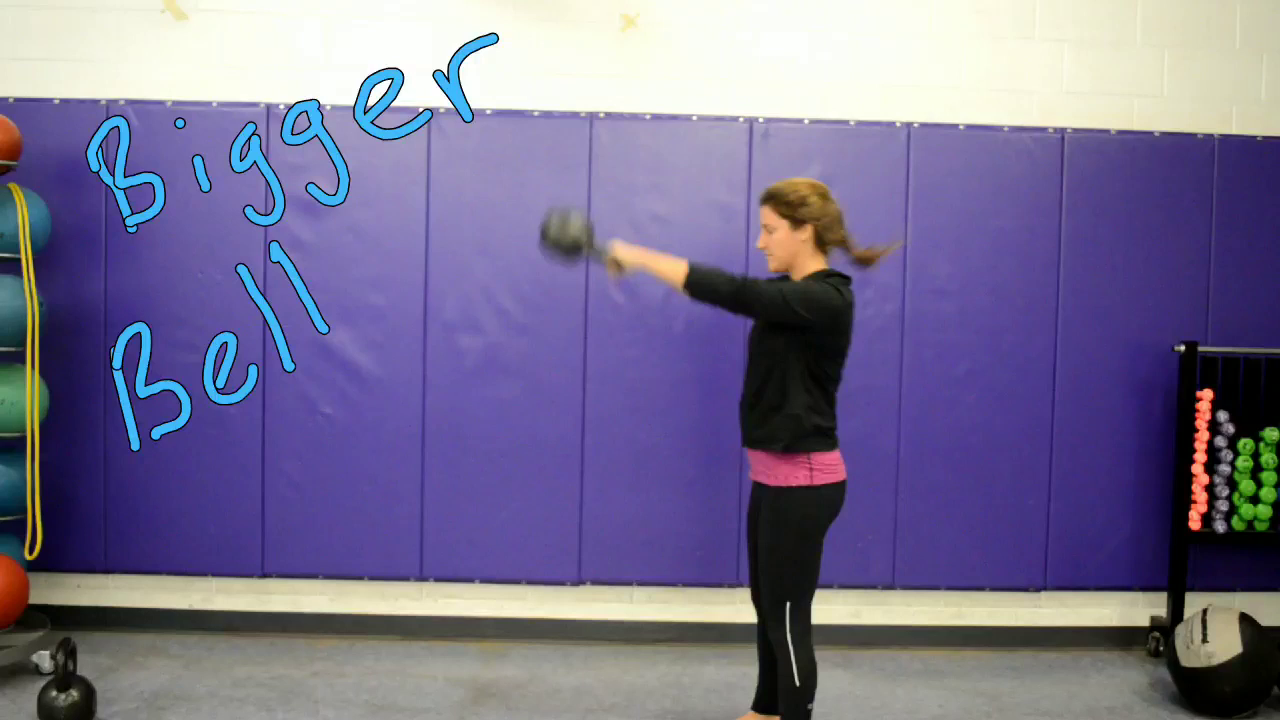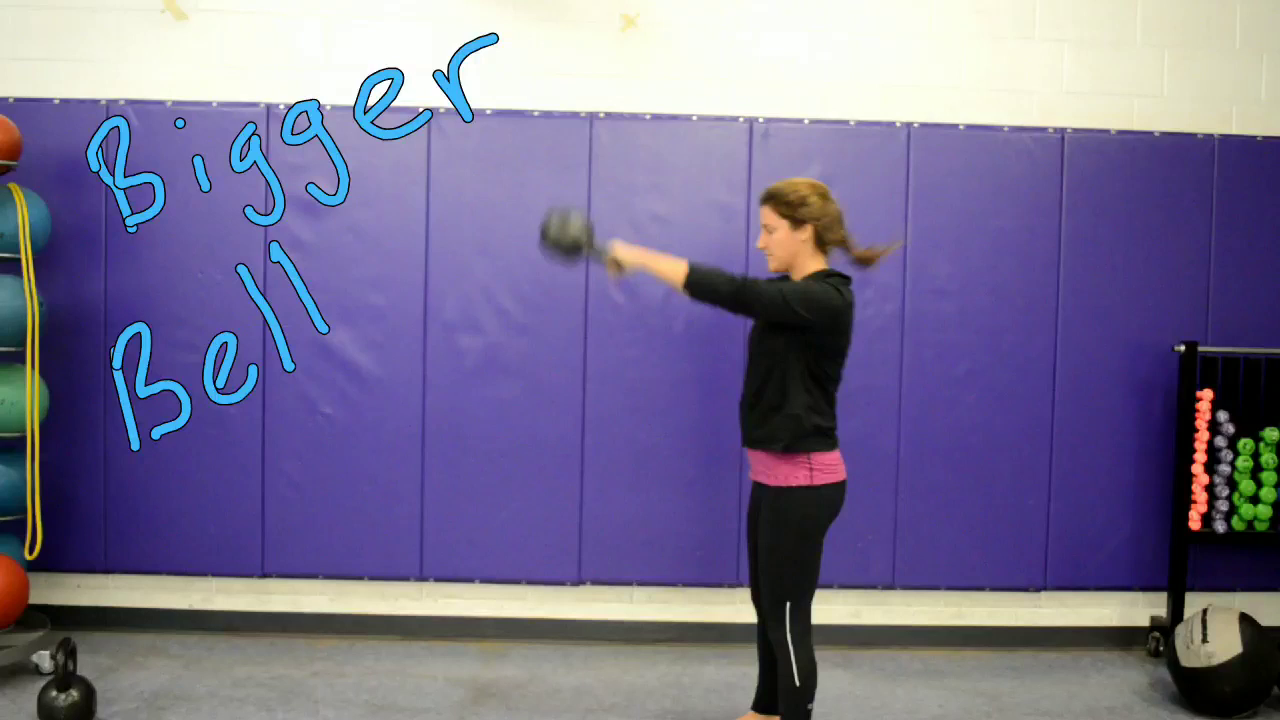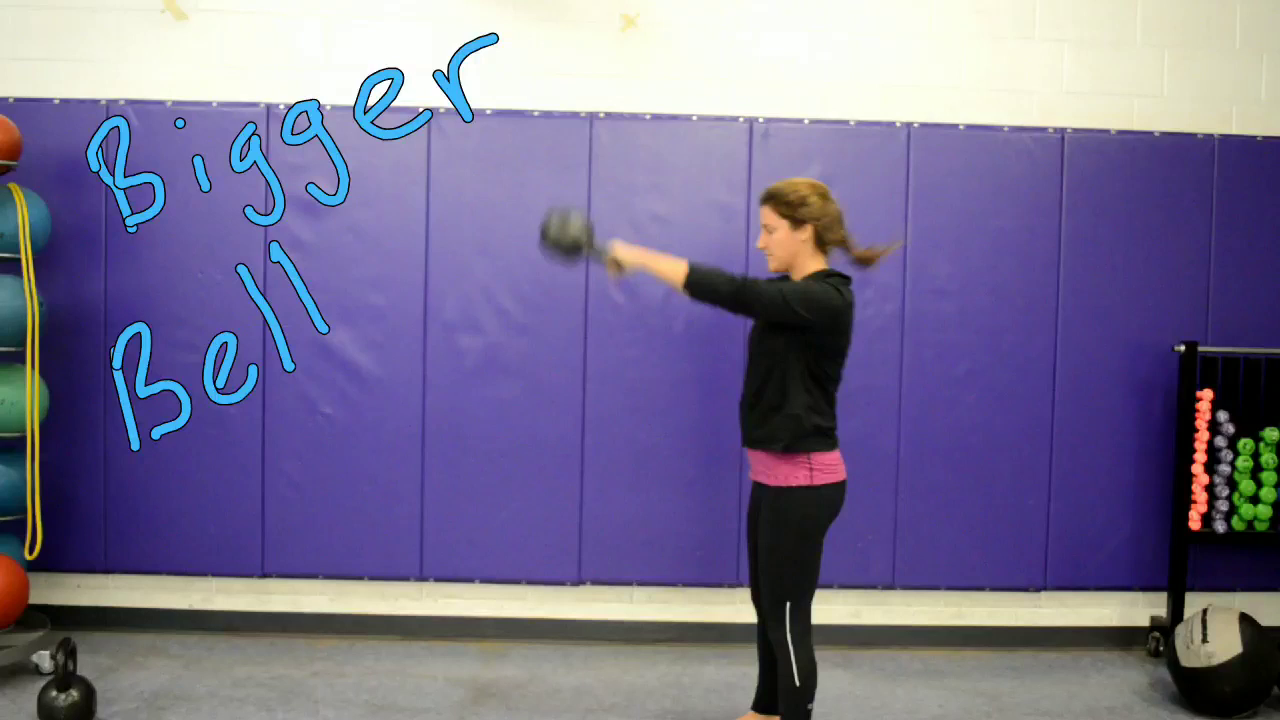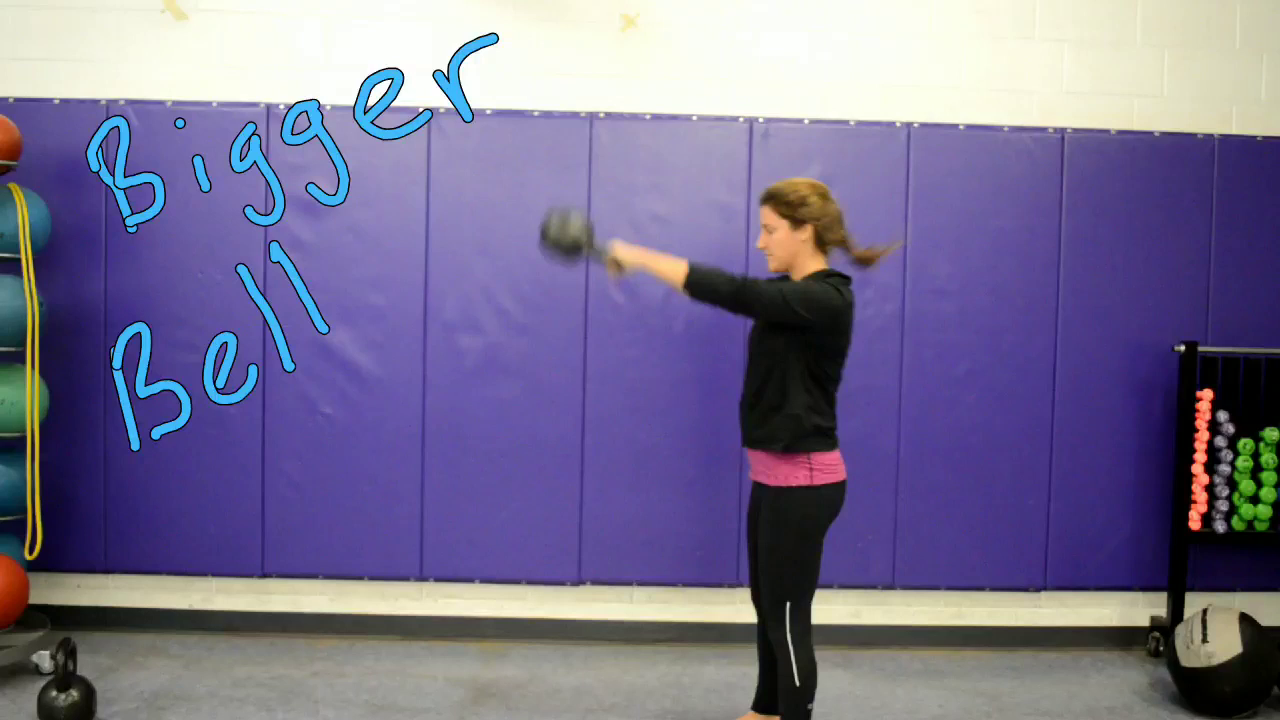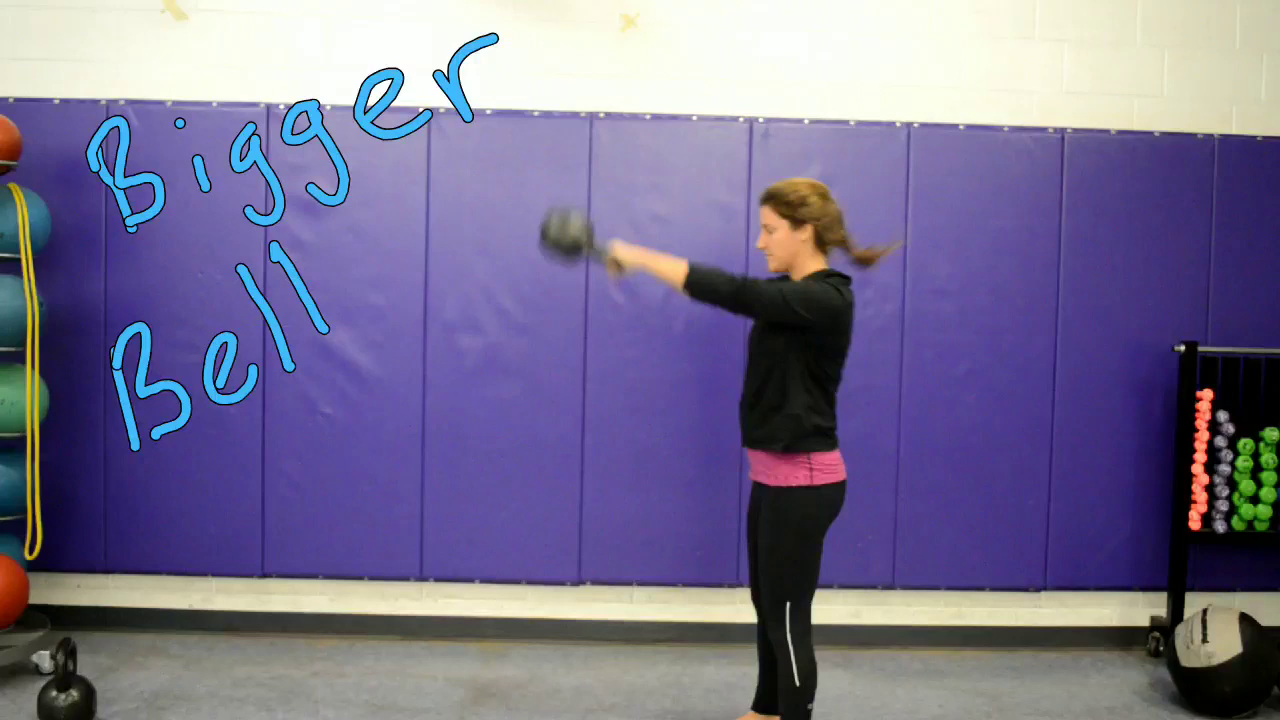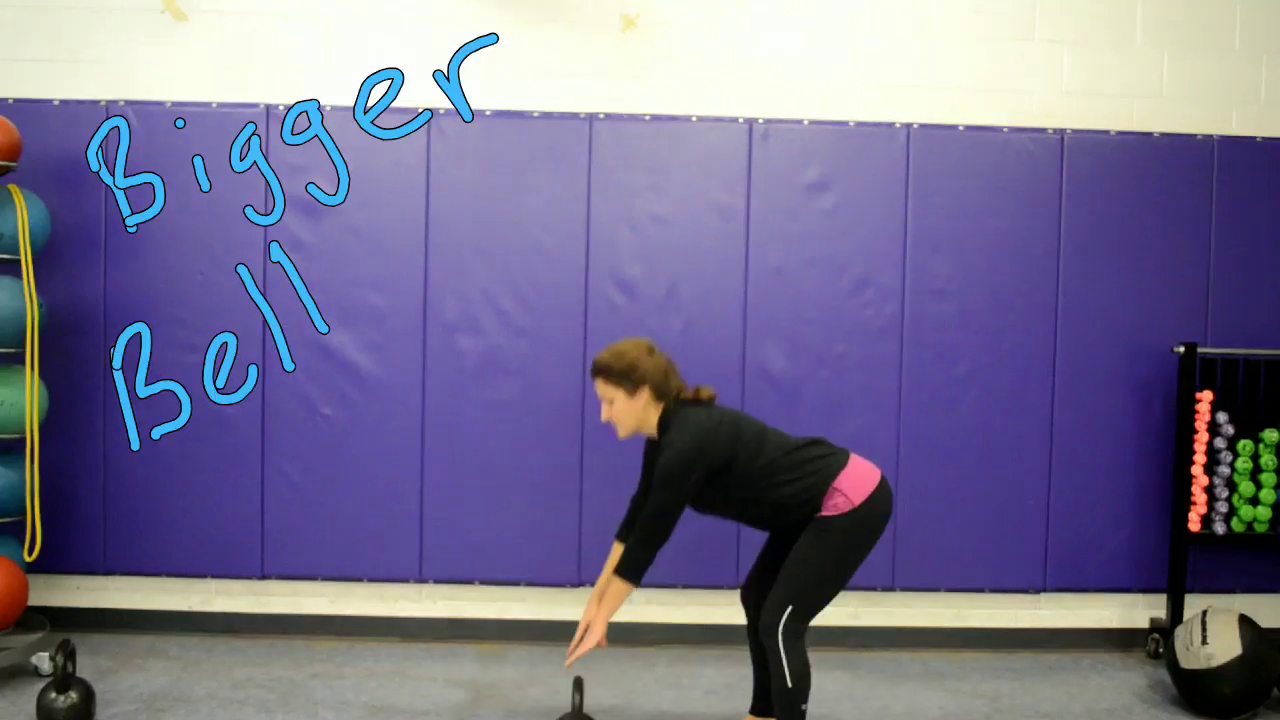
dt=0.2s
person 1, frame 1
left shoulder: (825, 300)
right shoulder: (790, 292)
left elbow: (734, 293)
right elbow: (739, 293)
left wrist: (640, 256)
right wrist: (639, 260)
left hip: (803, 480)
right hip: (775, 475)
left knee: (787, 616)
right knee: (767, 603)
person 1, frame 2
left shoulder: (825, 300)
right shoulder: (789, 292)
left elbow: (734, 293)
right elbow: (739, 293)
left wrist: (640, 256)
right wrist: (640, 260)
left hip: (803, 481)
right hip: (774, 475)
left knee: (787, 616)
right knee: (767, 603)
person 1, frame 3
left shoulder: (826, 300)
right shoulder: (790, 293)
left elbow: (734, 293)
right elbow: (739, 293)
left wrist: (640, 256)
right wrist: (641, 259)
left hip: (803, 482)
right hip: (774, 476)
left knee: (787, 616)
right knee: (767, 604)
person 1, frame 4
left shoulder: (826, 300)
right shoulder: (790, 293)
left elbow: (734, 293)
right elbow: (738, 292)
left wrist: (639, 256)
right wrist: (641, 259)
left hip: (803, 482)
right hip: (774, 476)
left knee: (786, 615)
right knee: (767, 605)
person 1, frame 5
left shoulder: (825, 300)
right shoulder: (790, 292)
left elbow: (734, 293)
right elbow: (738, 293)
left wrist: (640, 256)
right wrist: (640, 260)
left hip: (803, 481)
right hip: (775, 476)
left knee: (786, 613)
right knee: (767, 601)
person 1, frame 6
left shoulder: (687, 443)
right shoulder: (671, 434)
left elbow: (650, 538)
right elbow: (637, 522)
left wrist: (602, 620)
right wrist: (597, 600)
left hip: (851, 504)
right hip: (828, 502)
left knee: (780, 622)
right knee: (757, 599)
